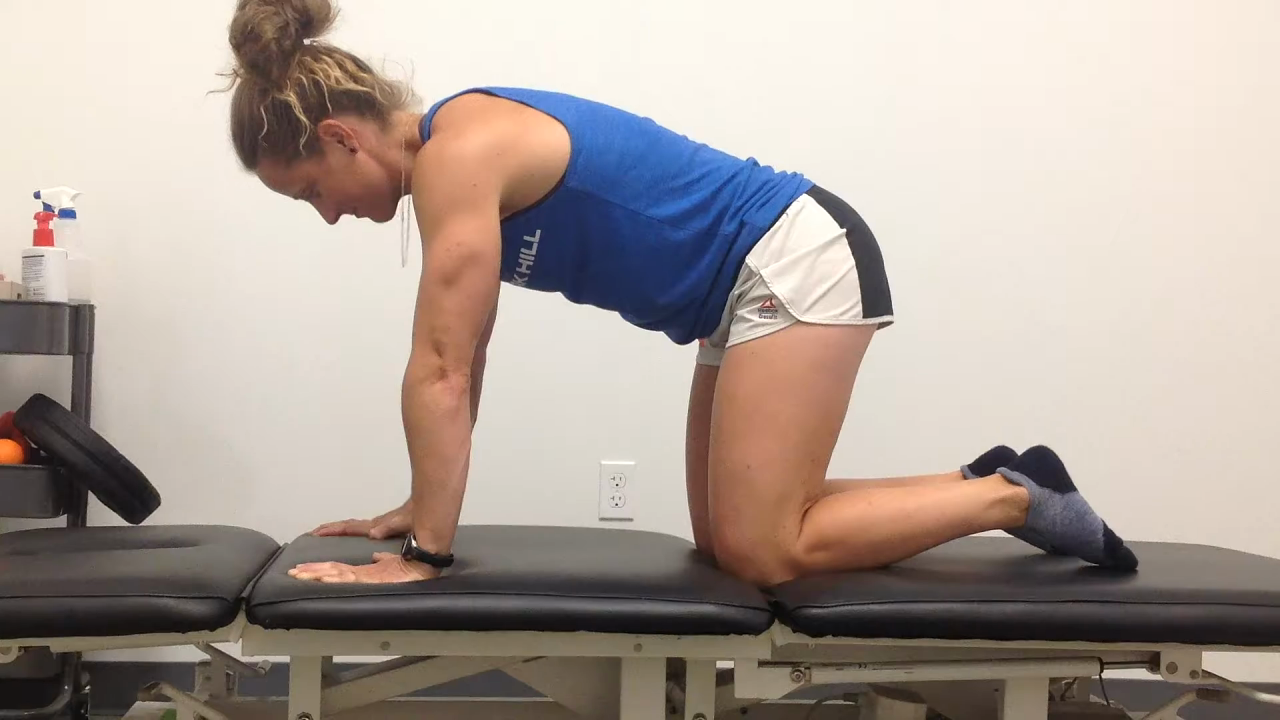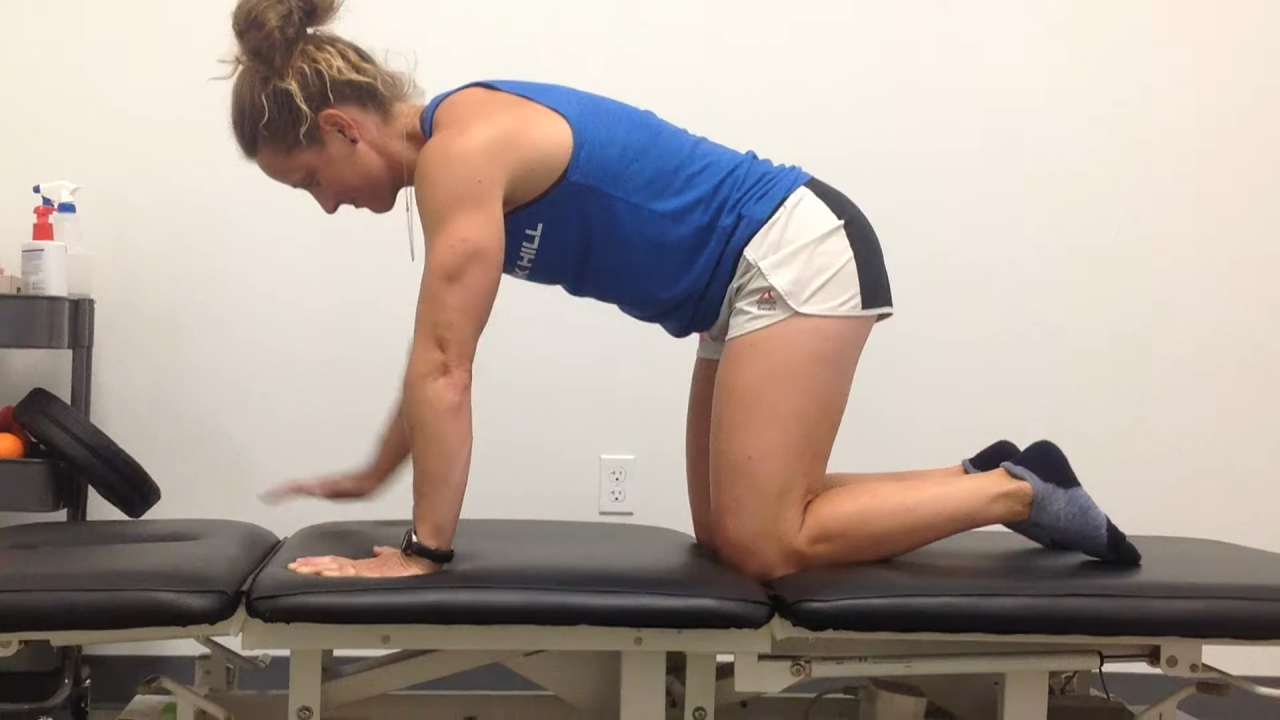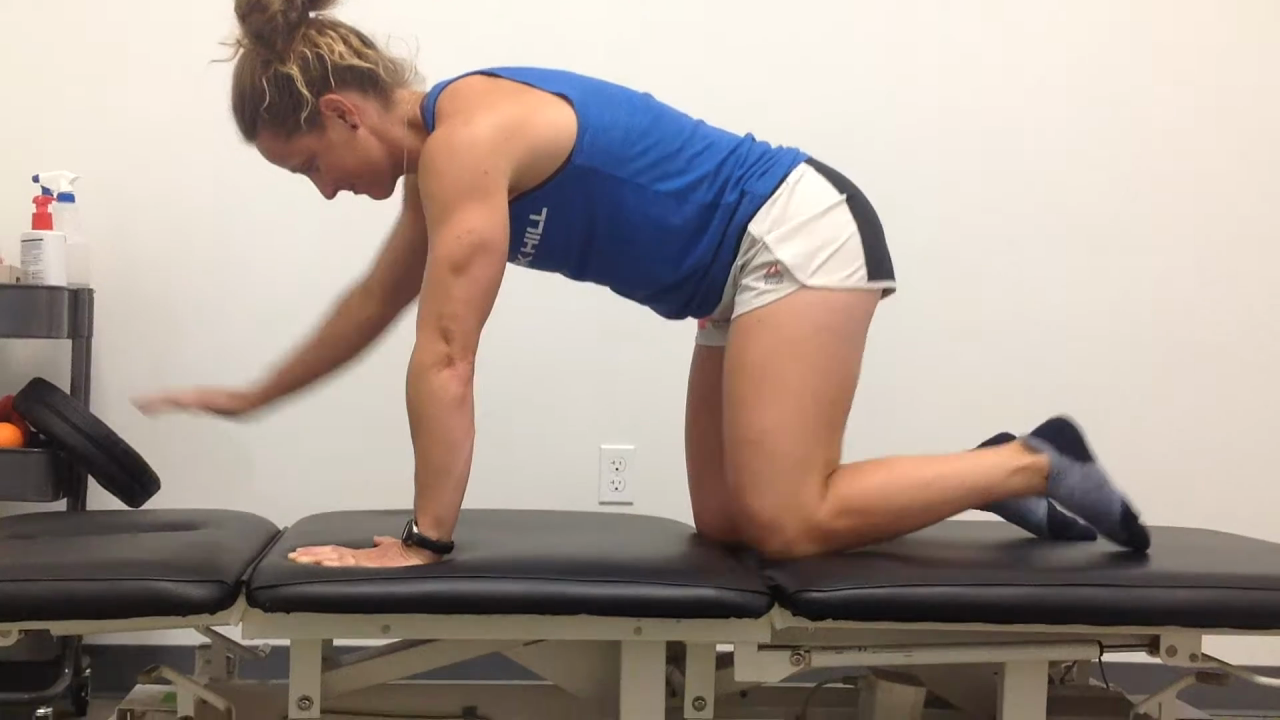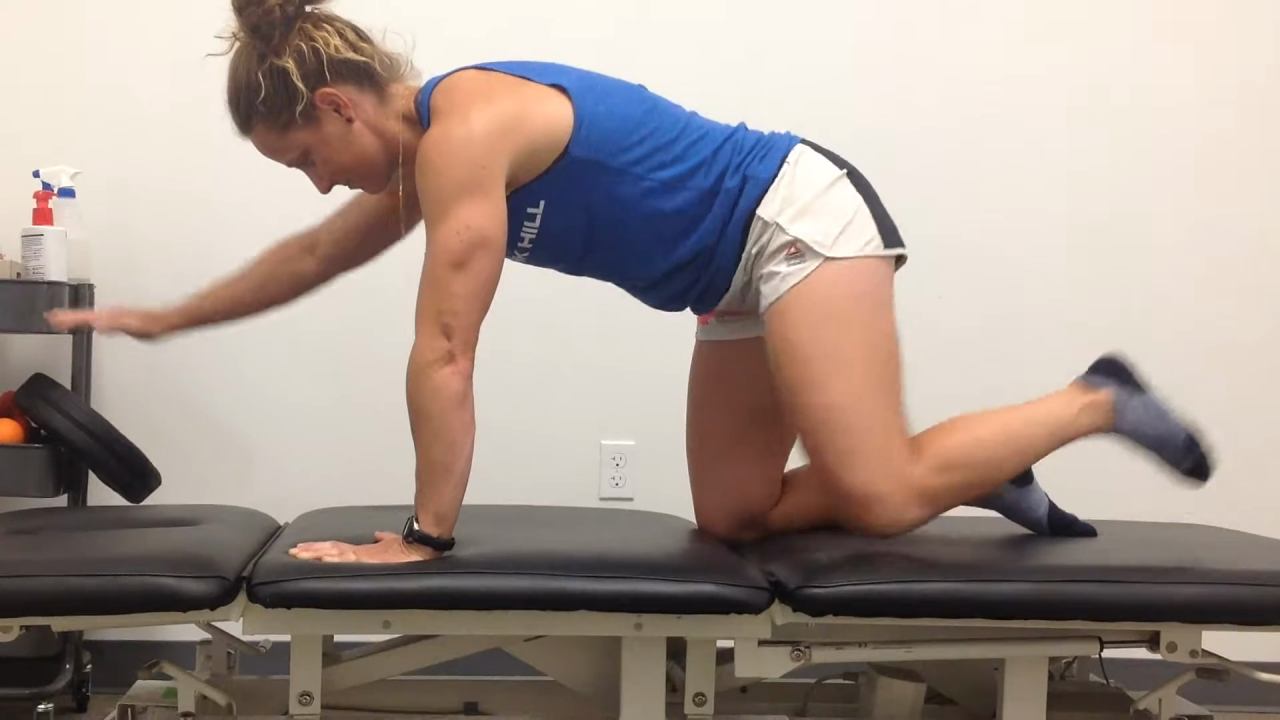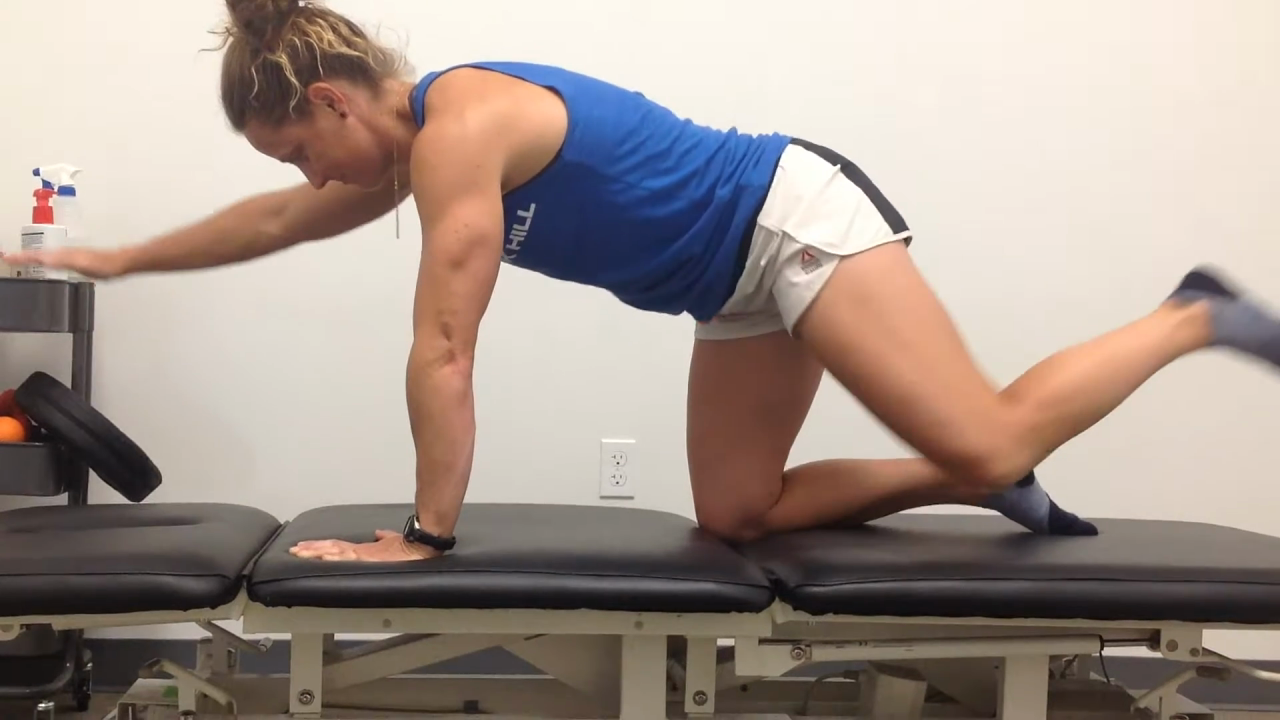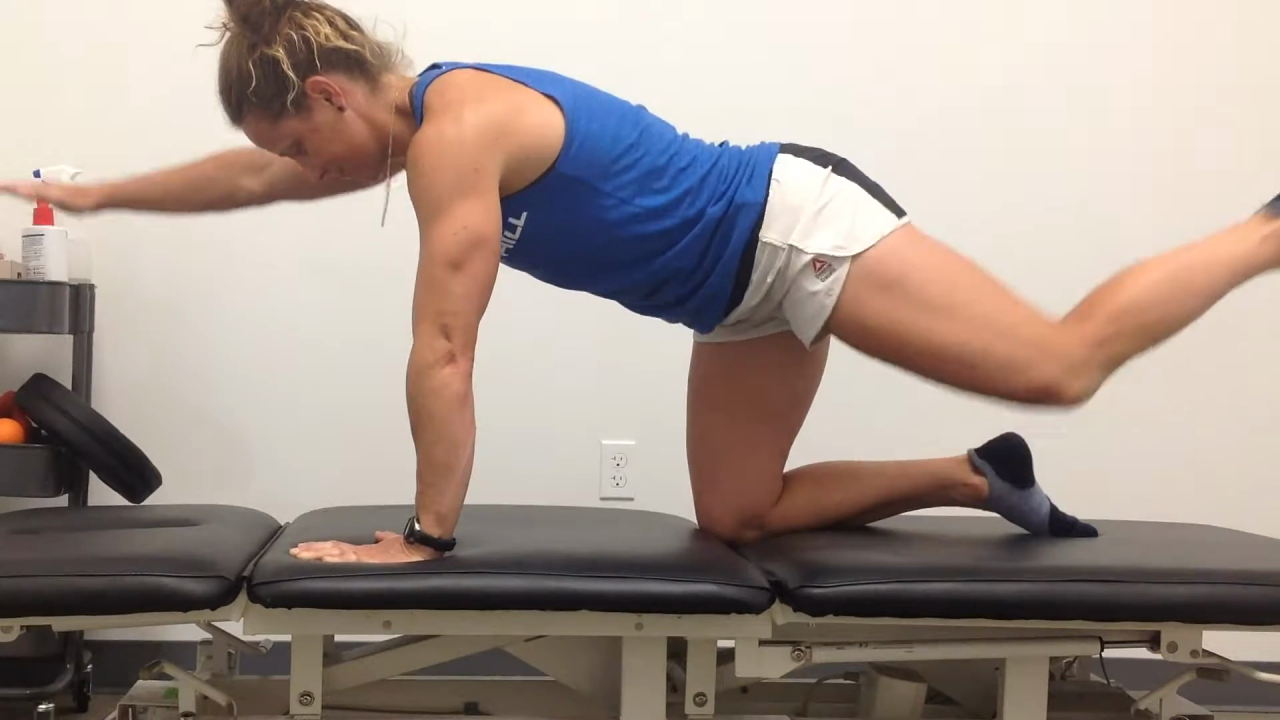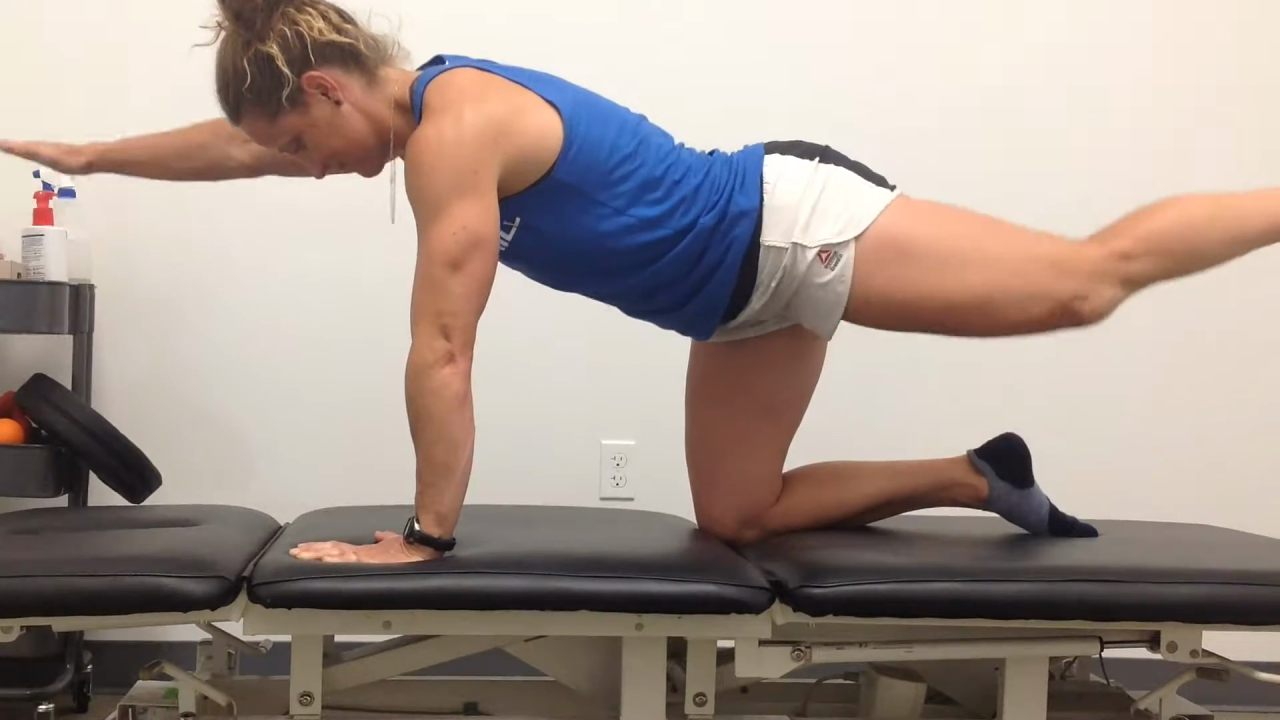
dt=0.2s
person 1, frame 1
left shoulder: (455, 154)
right shoulder: (465, 154)
left elbow: (437, 374)
right elbow: (462, 365)
left wrist: (425, 553)
right wrist: (417, 509)
left hip: (795, 261)
right hip: (752, 282)
left knee: (762, 553)
right knee: (727, 539)
left ankle: (1012, 499)
right ankle: (984, 483)
person 1, frame 2
left shoulder: (459, 148)
right shoulder: (465, 149)
left elbow: (441, 369)
right elbow: (447, 359)
left wrist: (425, 547)
right wrist: (373, 474)
left hip: (794, 255)
right hip: (754, 276)
left knee: (764, 544)
right knee: (728, 533)
left ankle: (1015, 490)
right ankle: (984, 477)
person 1, frame 3
left shoulder: (466, 138)
right shoulder: (448, 148)
left elbow: (444, 359)
right elbow: (373, 302)
left wrist: (424, 535)
right wrist: (252, 397)
left hip: (792, 233)
right hip: (744, 260)
left knee: (788, 523)
right knee: (731, 521)
left ankle: (1032, 465)
right ankle: (987, 473)
person 1, frame 4
left shoulder: (463, 131)
right shoulder: (432, 151)
left elbow: (444, 358)
right elbow: (314, 257)
left wrist: (425, 532)
right wrist: (165, 319)
left hip: (799, 217)
right hip: (745, 264)
left knee: (880, 495)
right knee: (736, 517)
left ankle: (1097, 405)
right ankle: (991, 479)
person 1, frame 5
left shoulder: (457, 128)
right shoulder: (419, 142)
left elbow: (442, 357)
right elbow: (276, 223)
left wrist: (425, 532)
right wrist: (120, 259)
left hip: (796, 218)
right hip: (748, 267)
left knee: (984, 442)
right knee: (738, 516)
right ankle: (999, 480)
person 1, frame 6
left shoulder: (454, 131)
right shoulder: (416, 125)
left elbow: (441, 357)
right elbow: (253, 179)
left wrist: (426, 533)
left hip: (794, 227)
right hip: (749, 278)
left knee: (1059, 360)
right knee: (738, 516)
right ankle: (982, 481)
person 1, frame 7
left shoulder: (452, 131)
right shoulder: (423, 103)
left elbow: (441, 356)
right elbow: (236, 146)
left wrist: (427, 533)
left hip: (793, 226)
right hip: (747, 283)
left knee: (1087, 277)
right knee: (739, 516)
right ankle: (980, 479)
